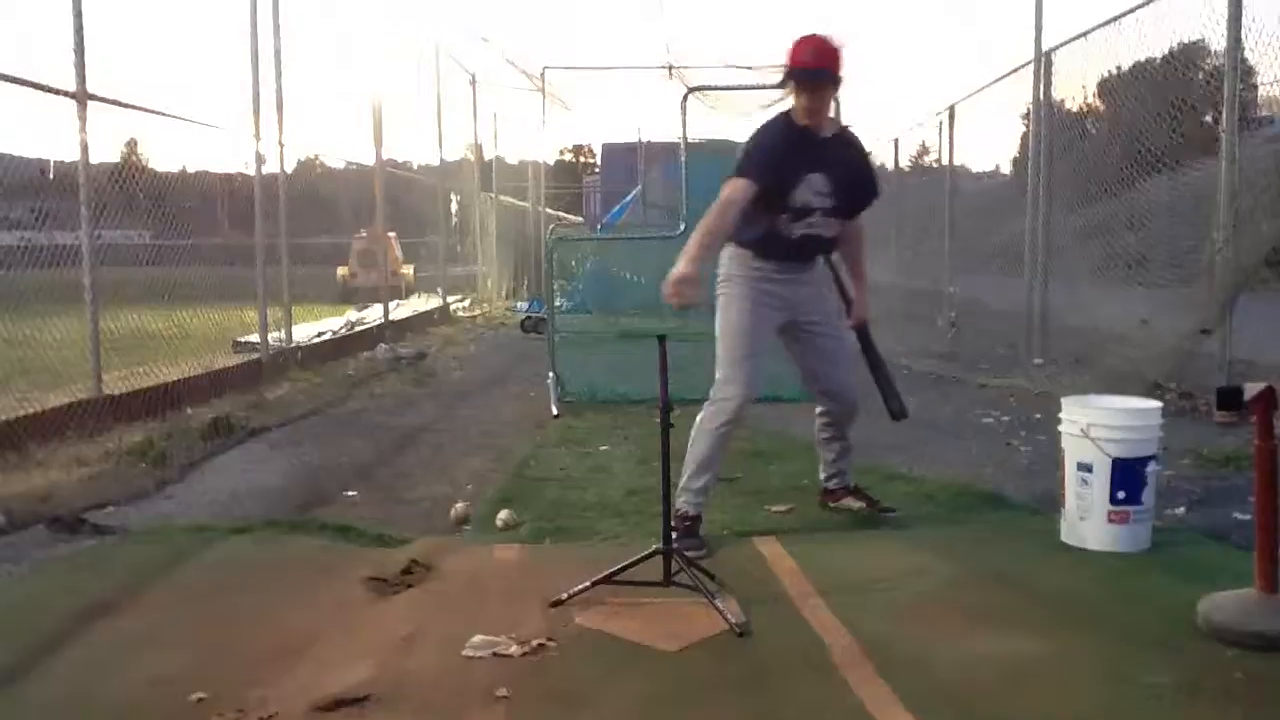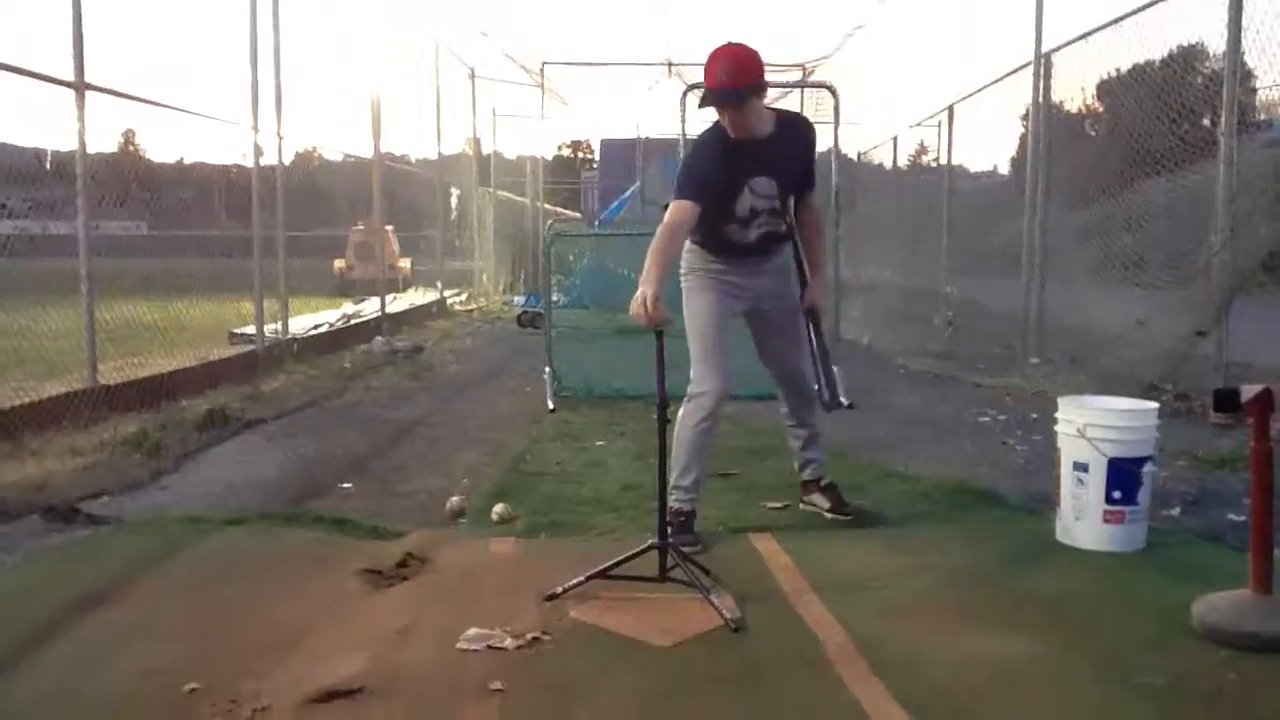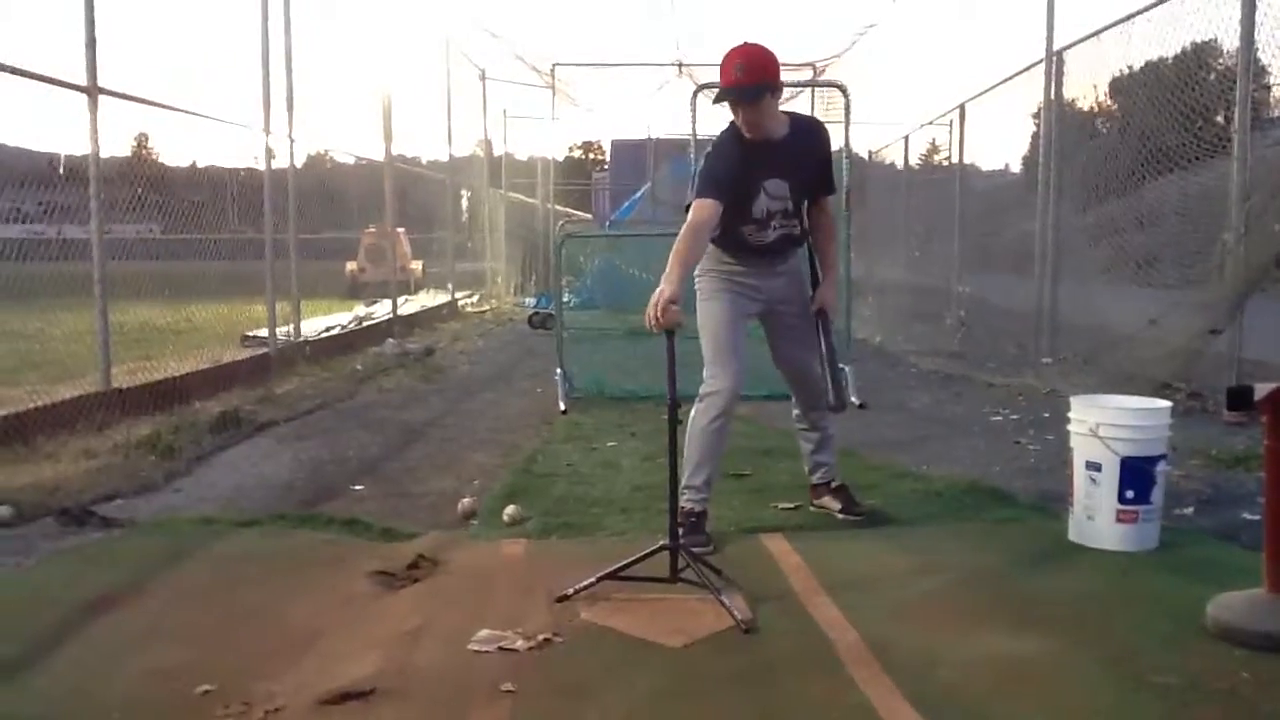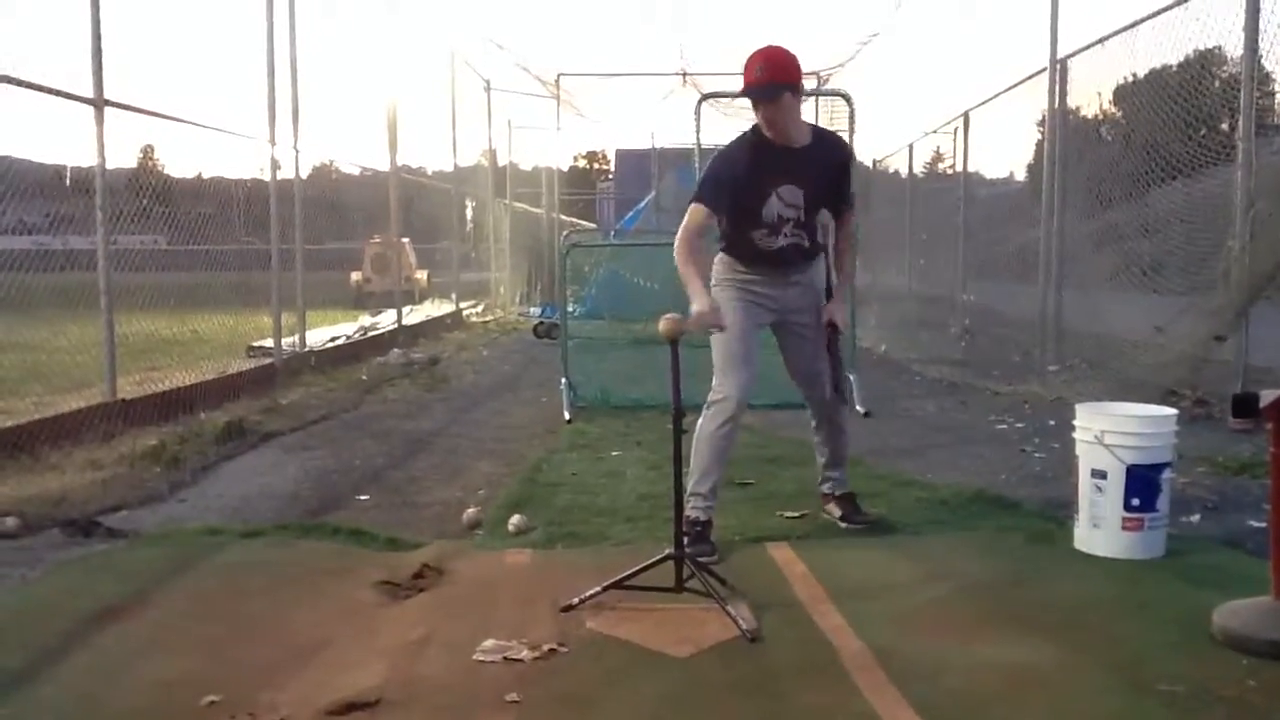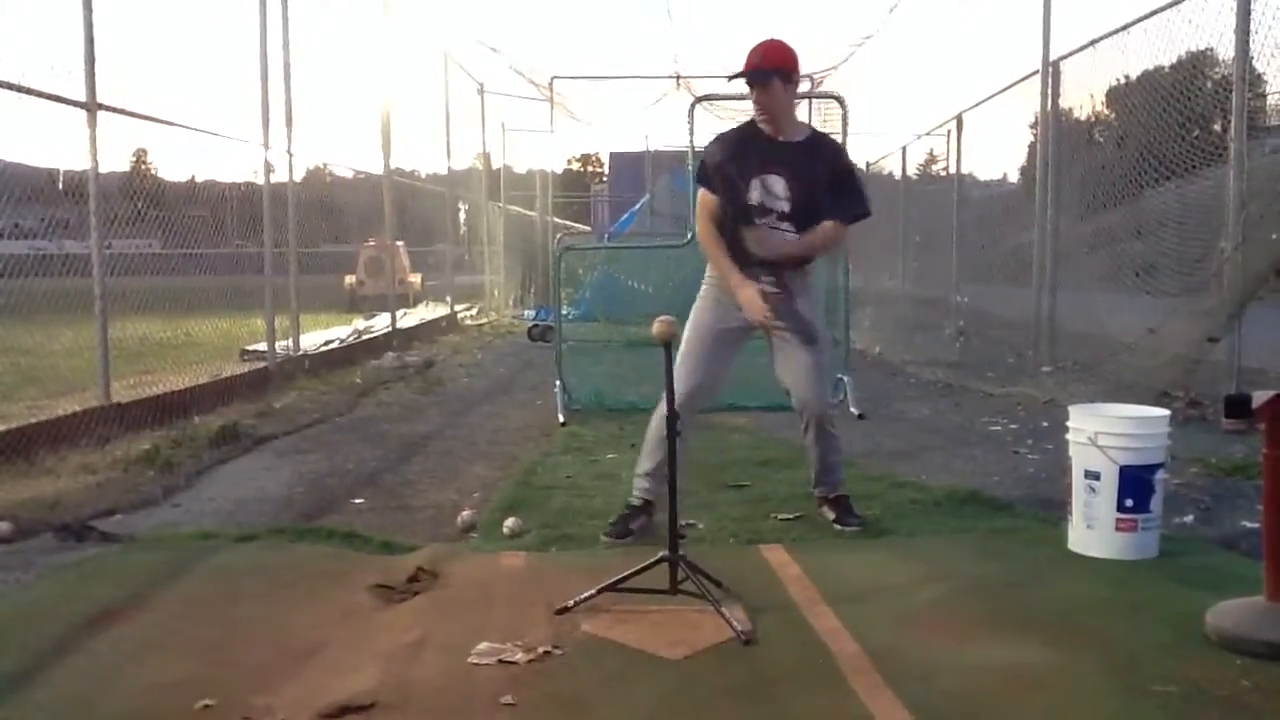
dt=0.4s
person 1, frame 1
left shoulder: (848, 149)
right shoulder: (774, 139)
left elbow: (848, 223)
right elbow: (731, 200)
left wrist: (859, 291)
right wrist: (689, 260)
left hip: (809, 277)
right hip: (750, 273)
left knee: (841, 391)
right knee: (733, 393)
left ankle: (836, 484)
right ankle: (686, 511)
person 1, frame 2
left shoulder: (797, 133)
right shoulder: (707, 152)
left elbow: (805, 207)
right elbow: (676, 221)
left wrist: (816, 277)
right wrist: (650, 283)
left hip: (773, 267)
right hip: (711, 270)
left knee: (797, 378)
right knee: (710, 387)
left ankle: (813, 480)
right ankle: (679, 508)
person 1, frame 3
left shoulder: (811, 136)
right shoulder: (725, 153)
left elbow: (820, 209)
right elbow: (699, 222)
left wrist: (828, 280)
right wrist: (670, 283)
left hip: (786, 269)
right hip: (726, 272)
left knee: (811, 380)
right knee: (722, 387)
left ankle: (822, 481)
right ankle: (691, 507)
person 1, frame 4
left shoulder: (832, 151)
right shoulder: (737, 158)
left elbow: (843, 224)
right elbow: (689, 233)
left wrist: (840, 296)
right wrist: (699, 294)
left hip: (802, 282)
right hip: (740, 281)
left knee: (828, 394)
right knee: (730, 395)
left ankle: (834, 490)
right ankle: (697, 517)
person 1, frame 5
left shoulder: (827, 155)
right shoulder: (729, 147)
left elbow: (835, 231)
right elbow: (704, 223)
left wrist: (789, 248)
right wrist: (741, 286)
left hip: (791, 289)
right hip: (727, 283)
left knee: (814, 399)
right knee: (683, 393)
left ankle: (829, 492)
right ankle: (643, 501)
